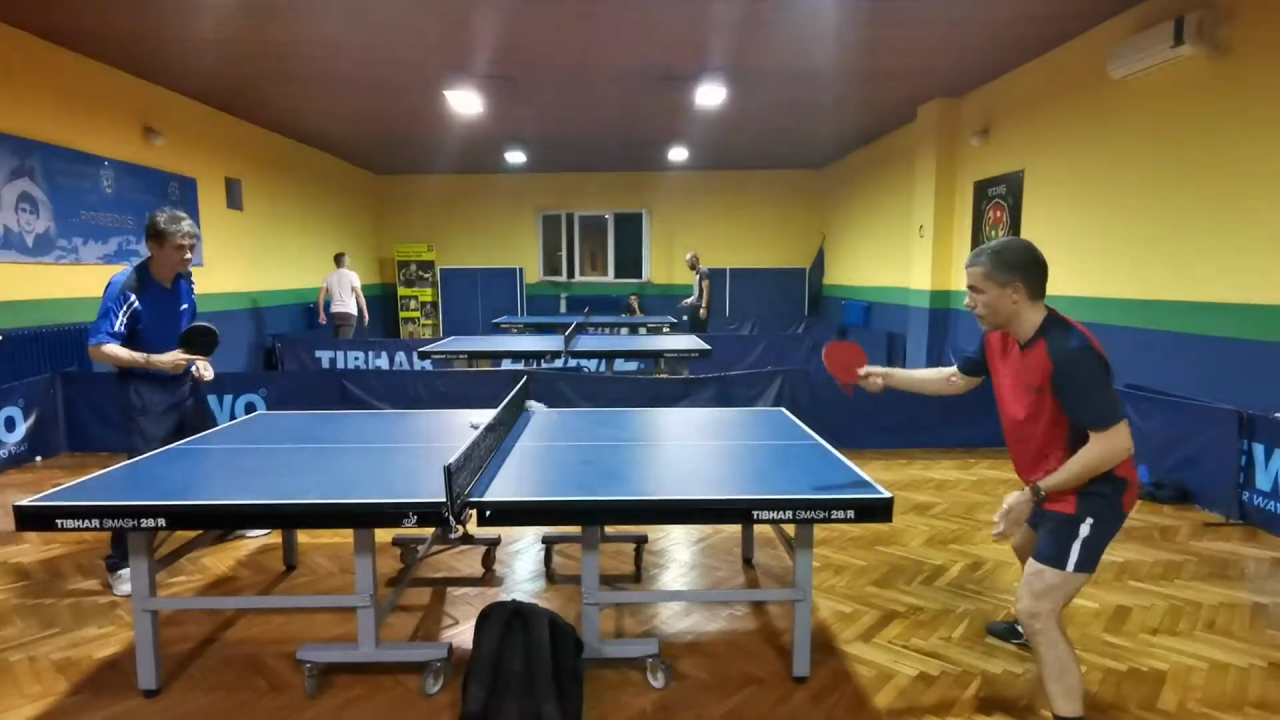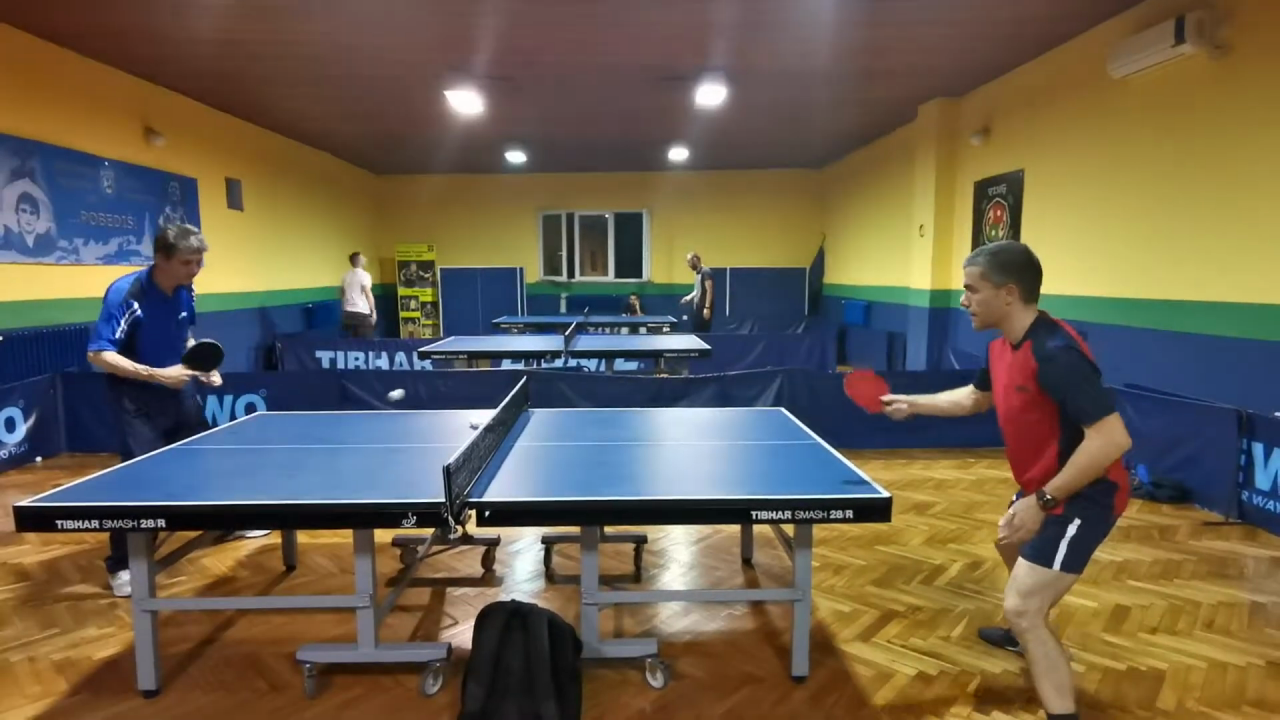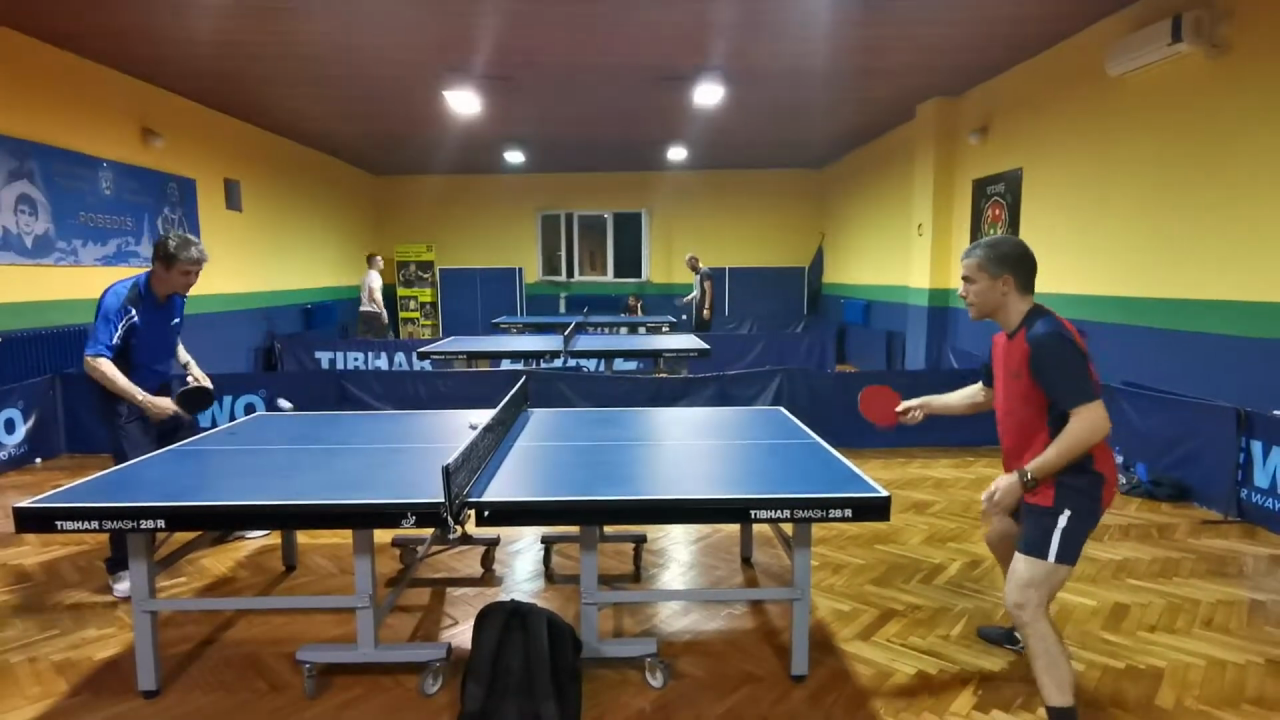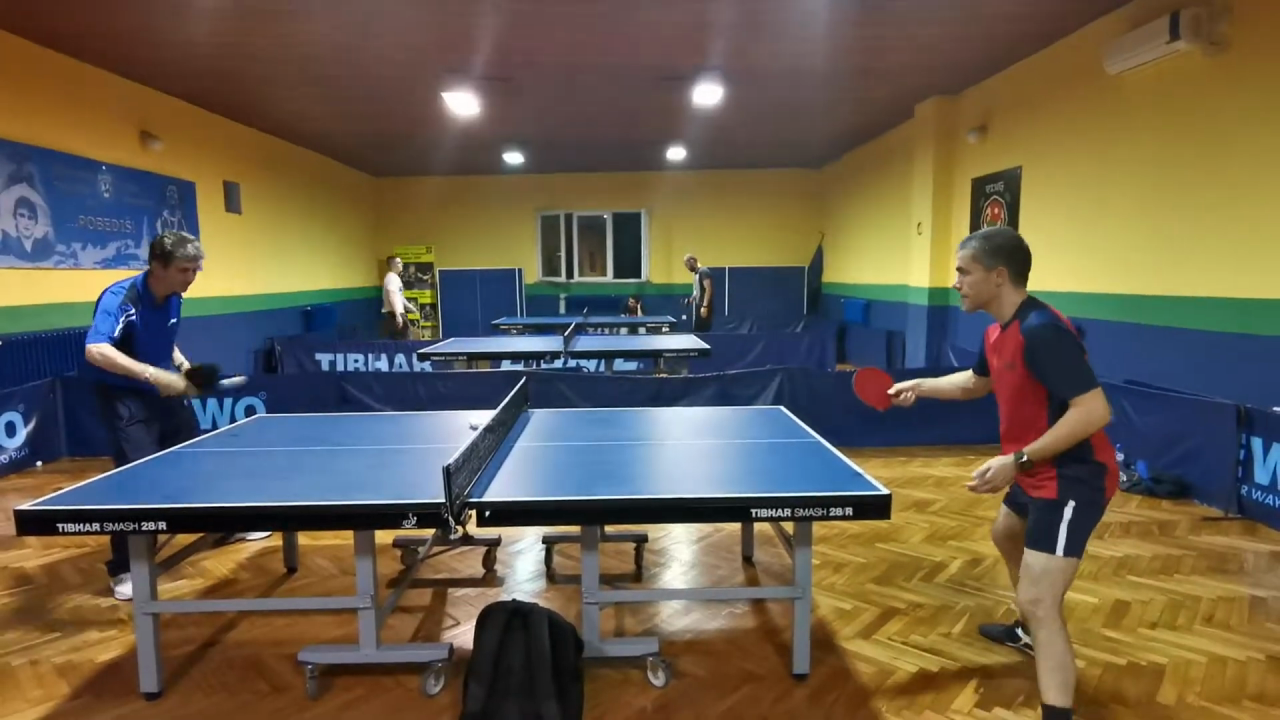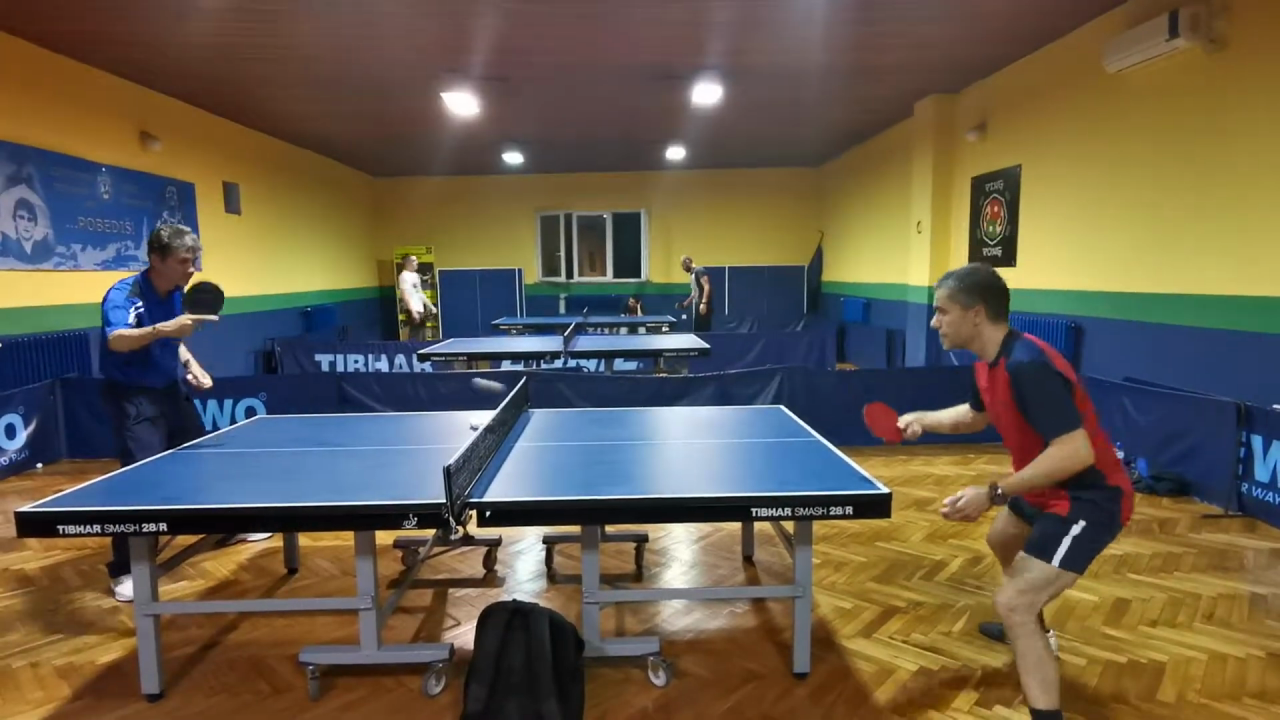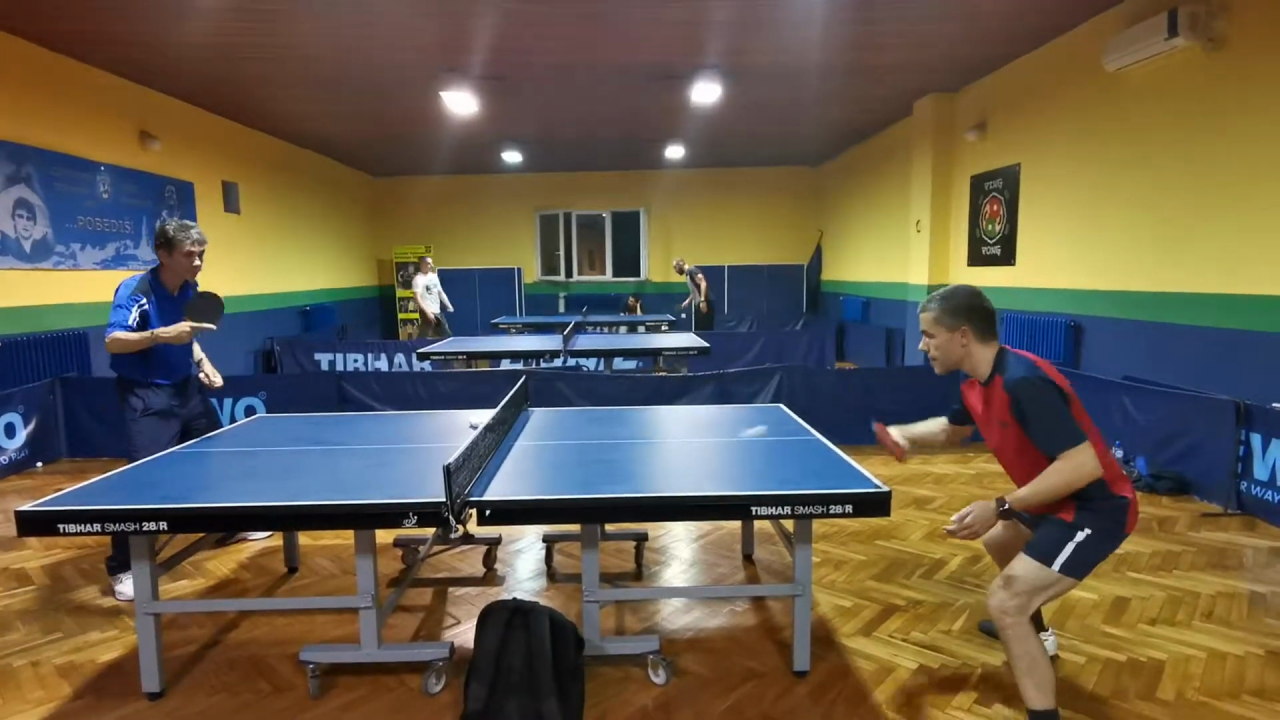
dt=0.2s
person 1, frame 1
left shoulder: (1071, 353)
right shoulder: (999, 340)
left elbow: (1116, 444)
right elbow: (955, 379)
left wrist: (1033, 494)
right wrist: (887, 376)
left hip: (1091, 496)
right hip: (1050, 485)
left knee: (1036, 608)
right knee: (1027, 550)
right ankle: (1032, 628)
person 1, frame 2
left shoulder: (1056, 353)
right shoulder: (1002, 345)
left elbow: (1111, 438)
right elbow: (975, 398)
left wrist: (1041, 502)
right wrist: (912, 403)
left hip: (1081, 497)
right hip: (1044, 488)
left knee: (1021, 606)
right knee: (1011, 549)
right ankle: (1028, 637)
person 1, frame 3
left shoulder: (1048, 339)
right shoulder: (1006, 338)
left elbow: (1094, 423)
right elbow: (985, 394)
left wrist: (1021, 477)
right wrist: (926, 404)
left hip: (1070, 487)
right hip: (1039, 480)
left knee: (1023, 601)
right knee: (1000, 539)
right ankle: (1026, 634)
person 1, frame 4
left shoulder: (1042, 330)
right shoulder: (998, 331)
left elbow: (1094, 411)
right elbow: (975, 381)
left wrist: (1017, 460)
right wrist: (918, 386)
left hip: (1071, 480)
right hip: (1037, 472)
left knee: (1038, 600)
right knee: (1006, 537)
right ankle: (1028, 632)
person 1, frame 5
left shoulder: (1026, 365)
right shoulder: (989, 363)
left elbow: (1076, 452)
right elbow: (976, 415)
left wrist: (993, 493)
right wrist: (925, 420)
left hip: (1089, 500)
right hip: (1051, 489)
left knee: (1012, 602)
right knee: (1002, 540)
right ankle: (1032, 634)
person 1, frame 6
left shoulder: (1024, 382)
right shoulder: (976, 382)
left elbow: (1082, 465)
right elbow: (952, 428)
left wrist: (1000, 508)
right wrist: (905, 434)
left hip: (1093, 509)
right hip: (1055, 500)
left knee: (1005, 604)
right knee: (998, 543)
right ankle: (1035, 635)
person 2, frame 1
left shoulder: (185, 282)
right shoulder: (124, 288)
right elbow: (98, 348)
left wrist: (198, 359)
right wrist: (154, 361)
left hip: (184, 384)
right hip: (147, 391)
right ankle: (121, 564)
person 2, frame 2
left shoulder: (186, 290)
right shoulder: (125, 293)
right elbow: (98, 354)
right wrist: (156, 374)
left hip: (176, 389)
right hip: (137, 394)
right ankle: (121, 565)
person 2, frame 3
left shoulder: (176, 298)
right shoulder: (120, 299)
right elbow: (94, 361)
left wrist: (191, 367)
right wrist: (145, 401)
left hip: (168, 394)
right hip: (127, 399)
right ankle: (121, 567)
person 2, frame 4
left shoulder: (173, 298)
right shoulder: (119, 299)
right elbow: (95, 351)
left wrist: (184, 368)
right wrist: (152, 375)
left hip: (164, 394)
right hip: (126, 398)
right ankle: (123, 570)
person 2, frame 5
left shoulder: (177, 293)
right shoulder: (124, 294)
right elbow: (117, 340)
left wrist: (191, 363)
right wrist: (165, 330)
left hip: (172, 391)
right hip: (133, 397)
right ankle: (125, 570)
person 2, frame 6
left shoulder: (191, 290)
right shoulder: (133, 291)
right elbow: (113, 342)
left wrist: (203, 363)
right wrist: (161, 335)
left hip: (185, 388)
right hip: (146, 395)
right ankle: (124, 568)
